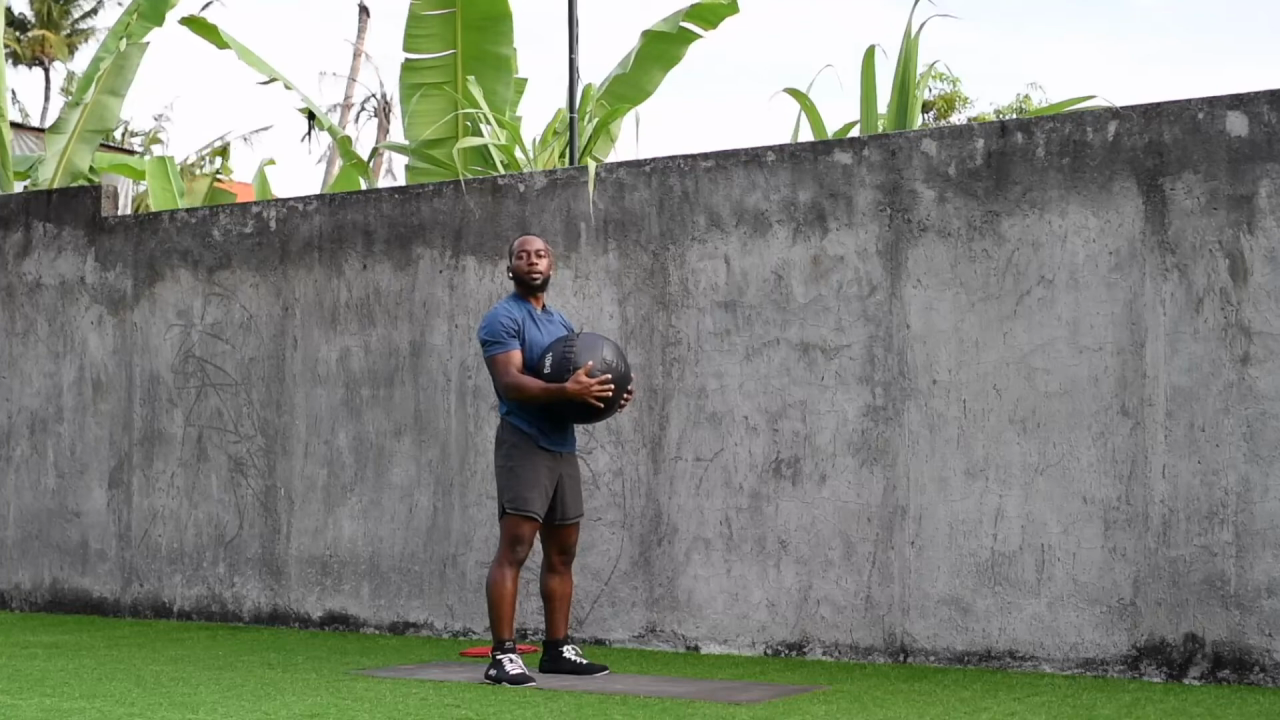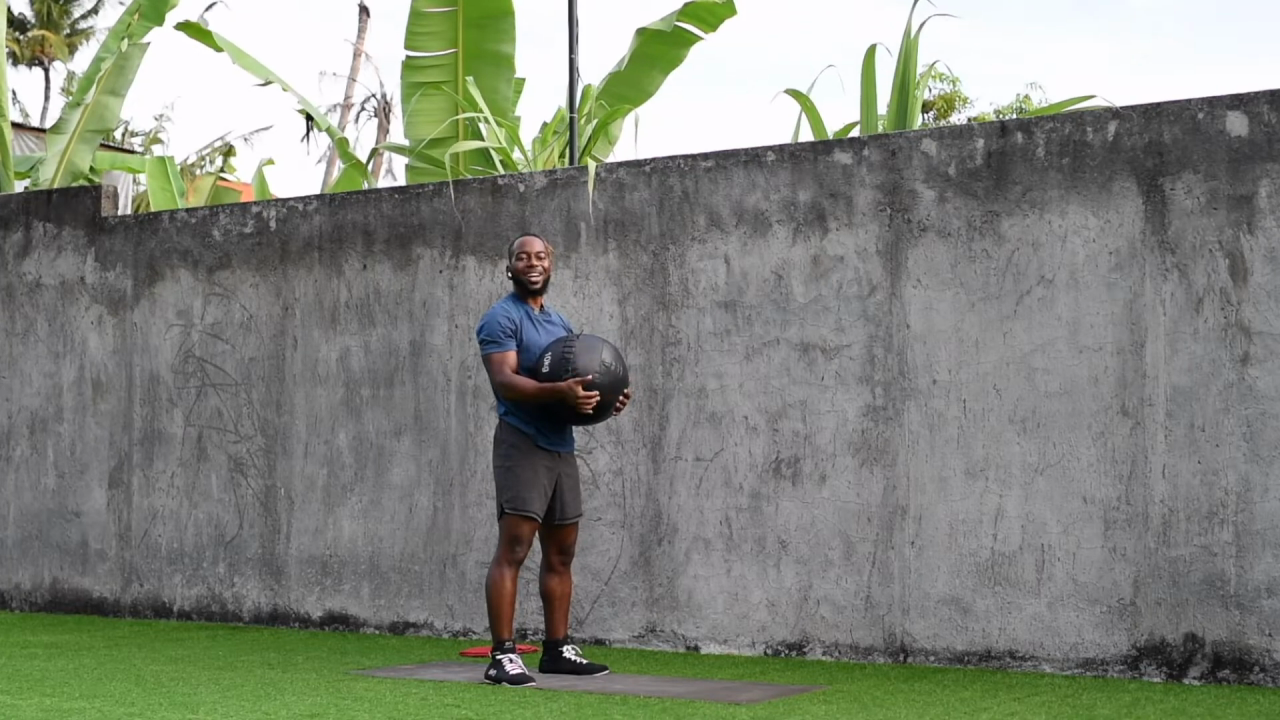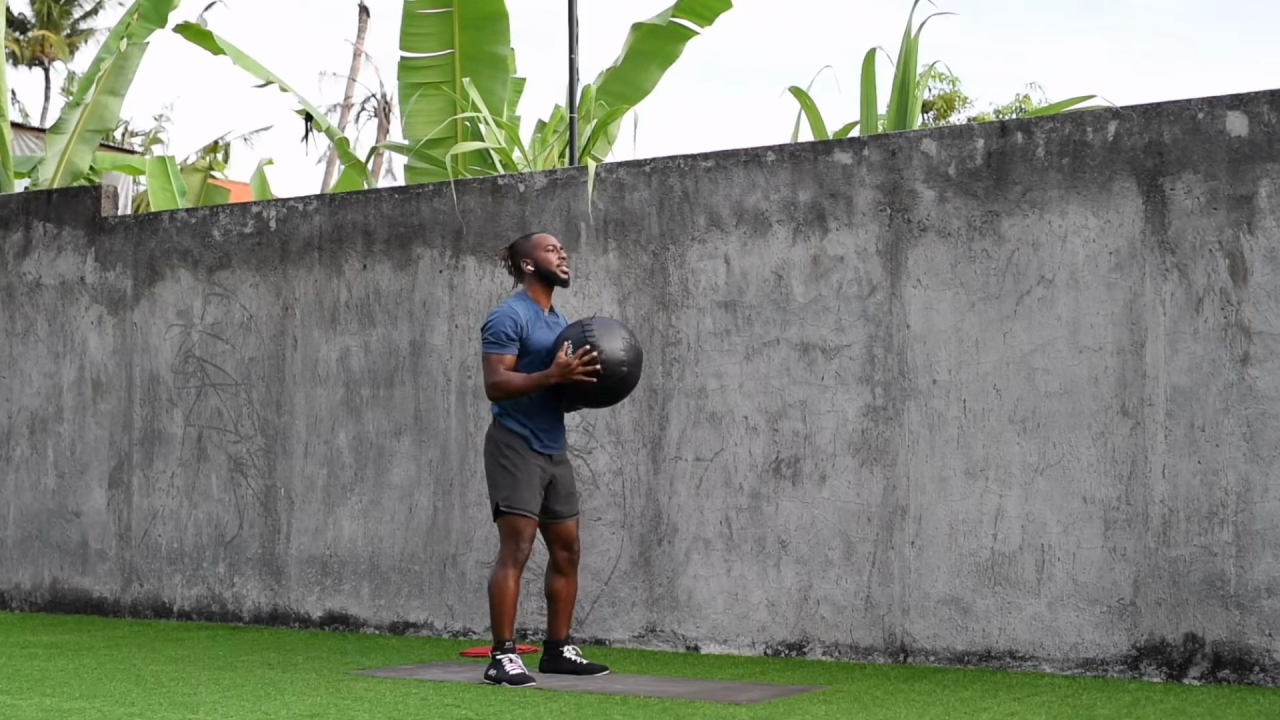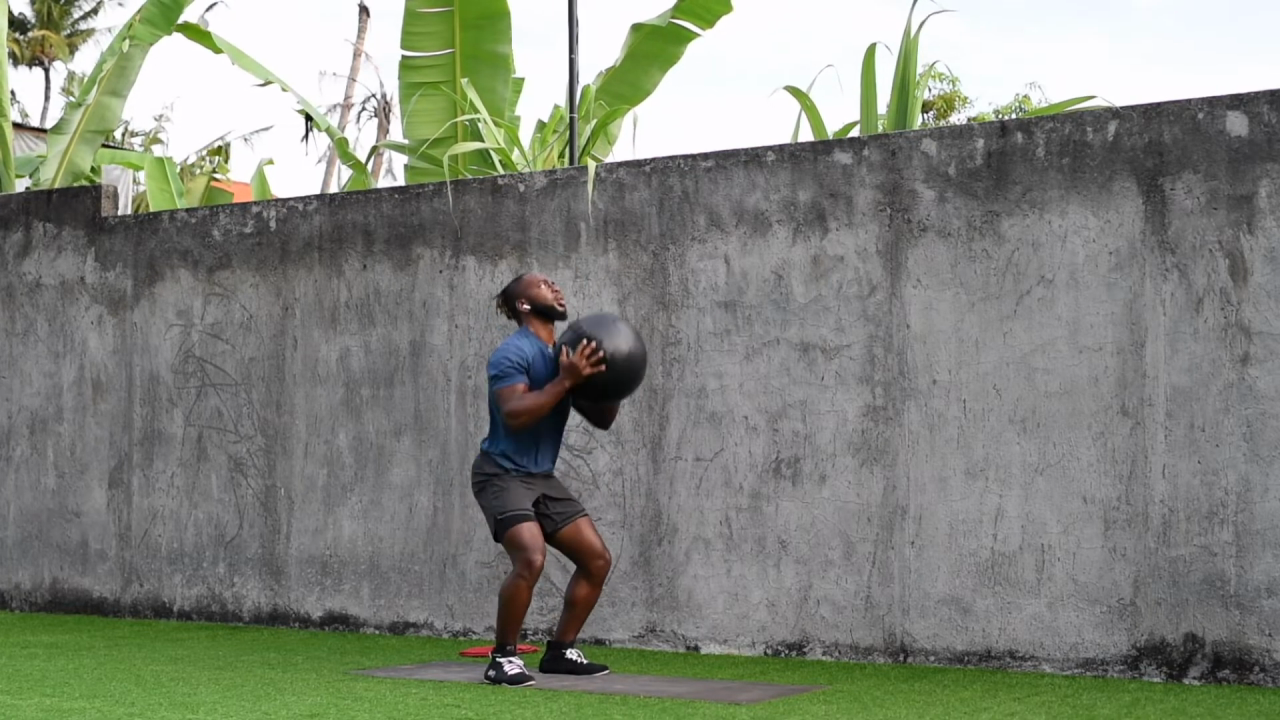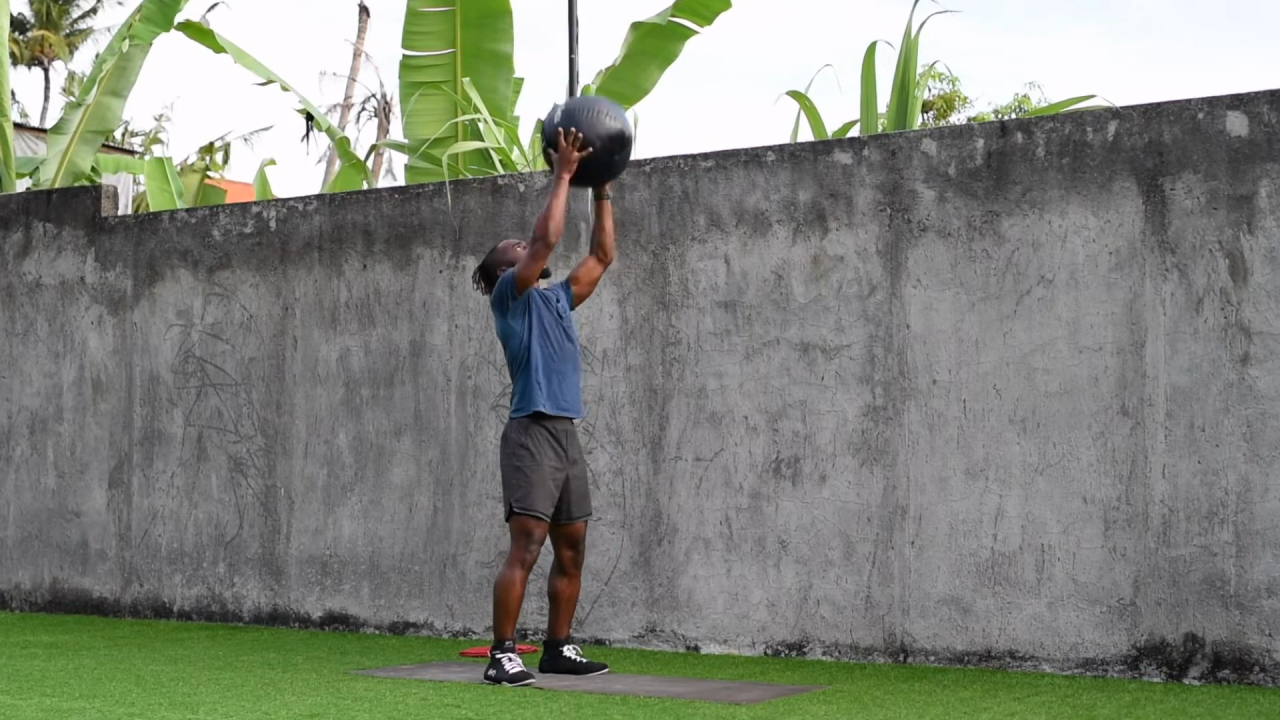
dt=1s
person 1, frame 1
left shoulder: (561, 321)
right shoulder: (503, 318)
right elbow: (510, 381)
left wrist: (604, 394)
right wrist: (566, 390)
left hip: (563, 446)
right hip: (524, 444)
left knee: (561, 553)
right knee: (513, 549)
left ankle: (558, 649)
right ankle: (502, 655)
person 1, frame 2
left shoulder: (560, 321)
right shoulder: (501, 317)
right elbow: (504, 382)
left wrist: (604, 396)
right wrist: (557, 392)
left hip: (561, 445)
right hip: (523, 444)
left knee: (561, 553)
right knee: (513, 550)
left ankle: (558, 649)
right ankle: (502, 655)
person 1, frame 3
left shoulder: (560, 320)
right shoulder: (509, 316)
right elbow: (495, 383)
left wrist: (588, 378)
right wrist: (552, 374)
left hip: (554, 449)
right hip: (515, 446)
left knee: (567, 552)
right knee: (516, 551)
left ankle: (558, 649)
right ankle: (502, 655)
person 1, frame 4
left shoulder: (564, 356)
right shoulder: (510, 353)
left elbow: (602, 419)
right elbow: (513, 416)
right wrist: (566, 383)
left hip: (543, 477)
right hip: (502, 474)
left knee: (597, 557)
right knee: (531, 557)
left ankle: (560, 650)
right ankle: (503, 657)
person 1, frame 5
left shoulder: (553, 294)
right shoulder: (510, 293)
left elbow: (600, 257)
right elbow: (544, 242)
left wrist: (601, 191)
right wrist: (557, 182)
left hip: (565, 435)
right hip: (530, 437)
left knee: (571, 546)
right knee: (525, 547)
left ankle: (558, 646)
right ankle: (502, 652)
